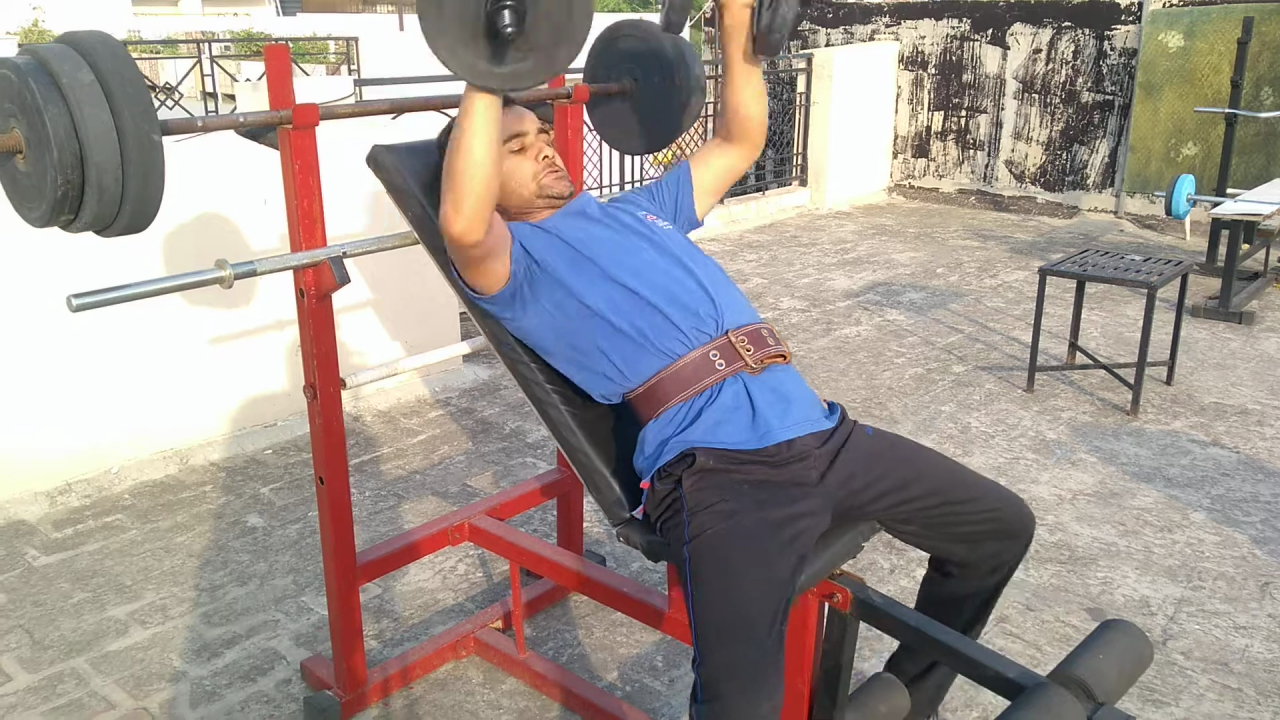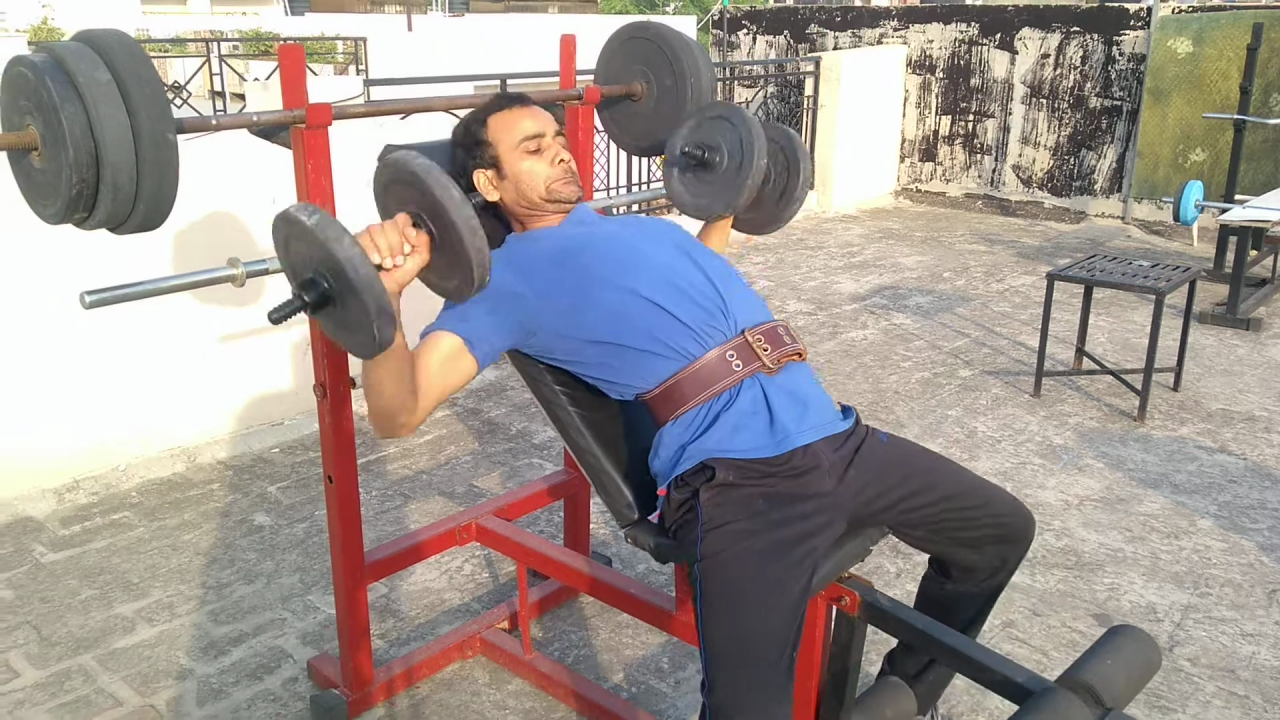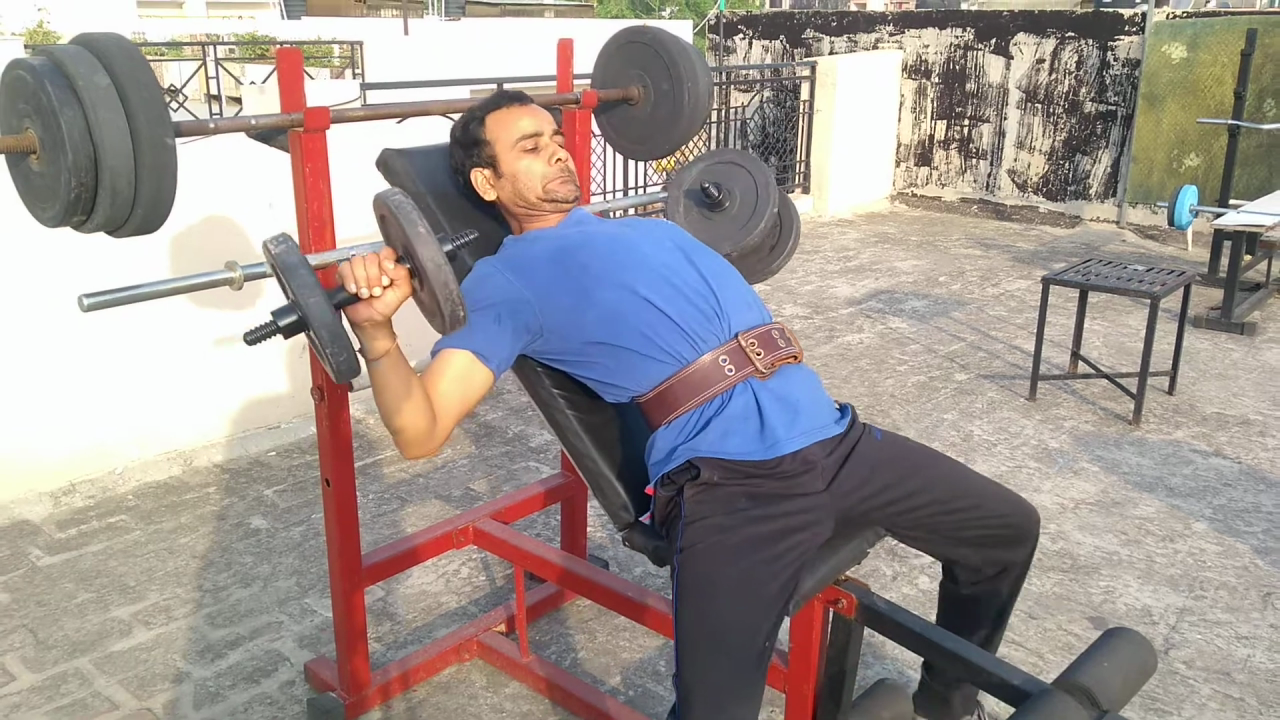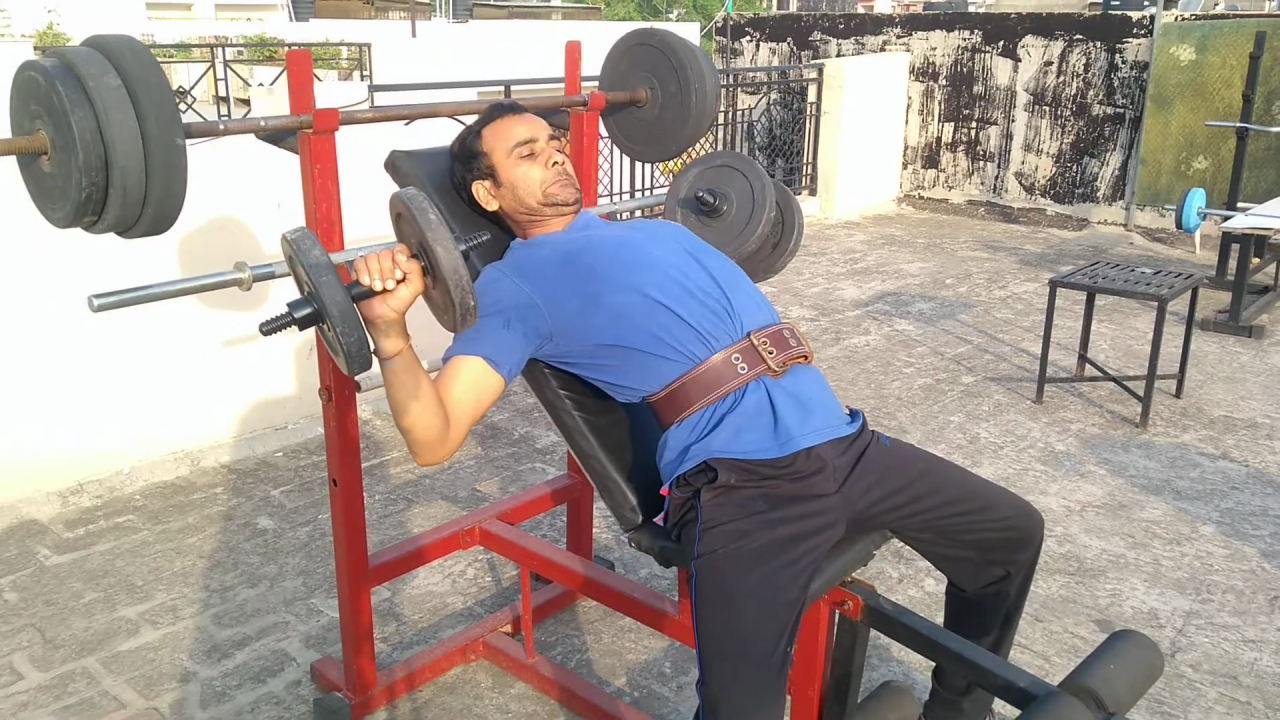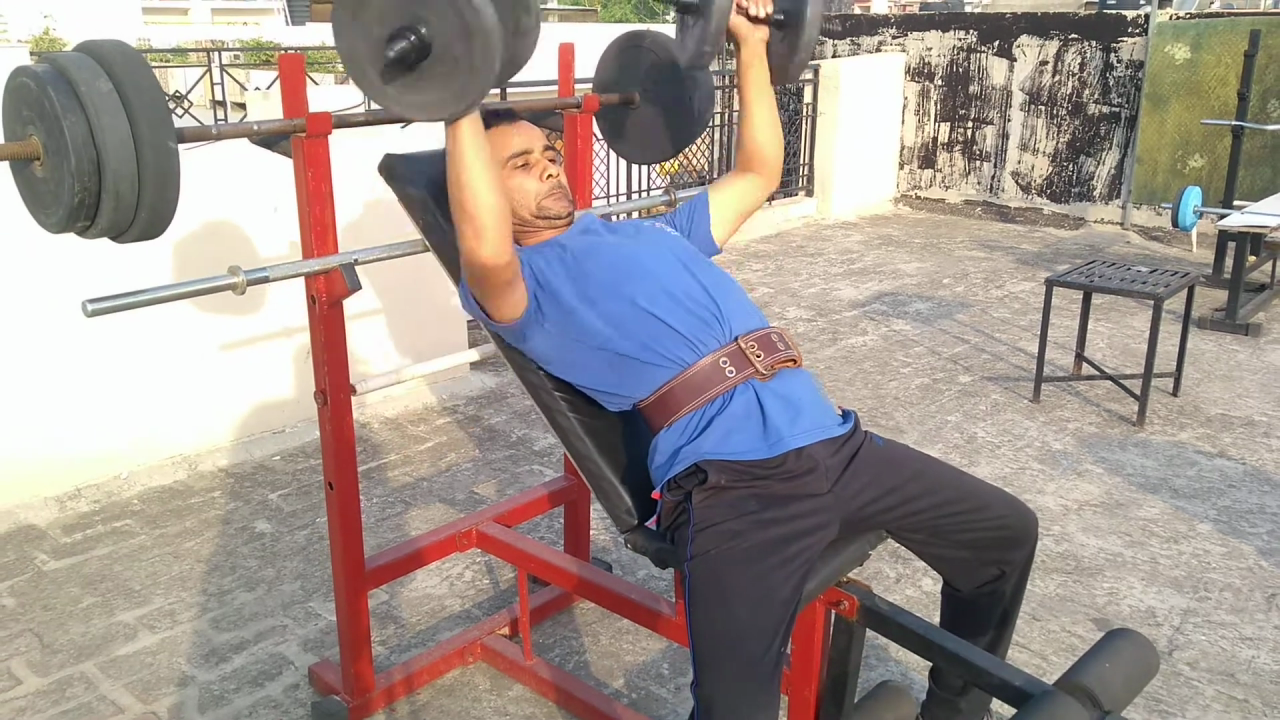
dt=0.4s
person 1, frame 1
left shoulder: (629, 210)
right shoulder: (516, 257)
left elbow: (739, 145)
right elbow: (464, 228)
right wrist: (486, 80)
left hip: (816, 428)
right hip: (723, 471)
left knee: (1003, 525)
person 1, frame 2
left shoulder: (638, 225)
right shoulder: (506, 275)
right elbow: (396, 412)
right wrist: (384, 289)
left hip: (835, 436)
right hip: (736, 478)
left knee: (1004, 528)
person 1, frame 3
left shoulder: (642, 226)
right shoulder: (505, 280)
right elbow: (421, 431)
right wrist: (374, 327)
left hip: (831, 435)
right hip: (728, 479)
left knee: (1009, 528)
person 1, frame 4
left shoulder: (648, 230)
right shoulder: (514, 285)
right elbow: (433, 437)
right wrist: (388, 325)
left hip: (839, 438)
right hip: (739, 479)
left knee: (1013, 533)
person 1, frame 5
left shoulder: (647, 229)
right shoulder: (522, 281)
left elbow: (757, 175)
right elbow: (486, 256)
right wrist: (461, 106)
left hip: (831, 438)
right hip: (732, 482)
left knee: (1008, 532)
